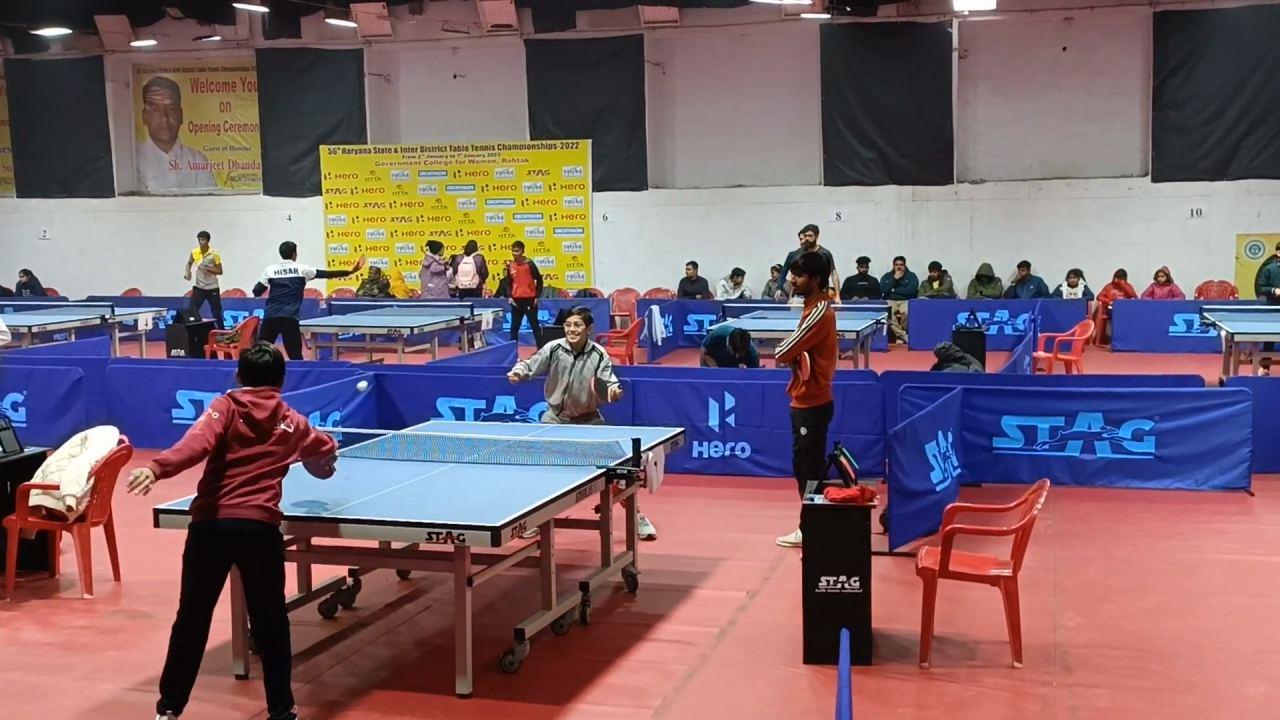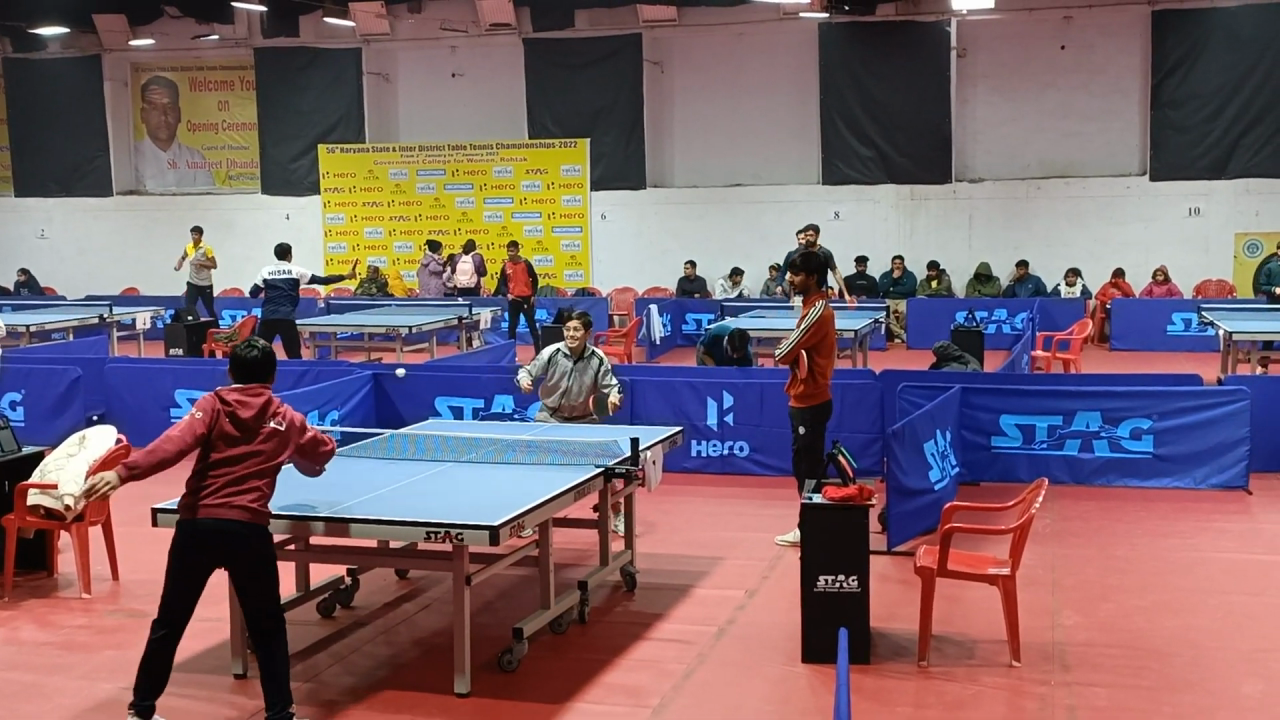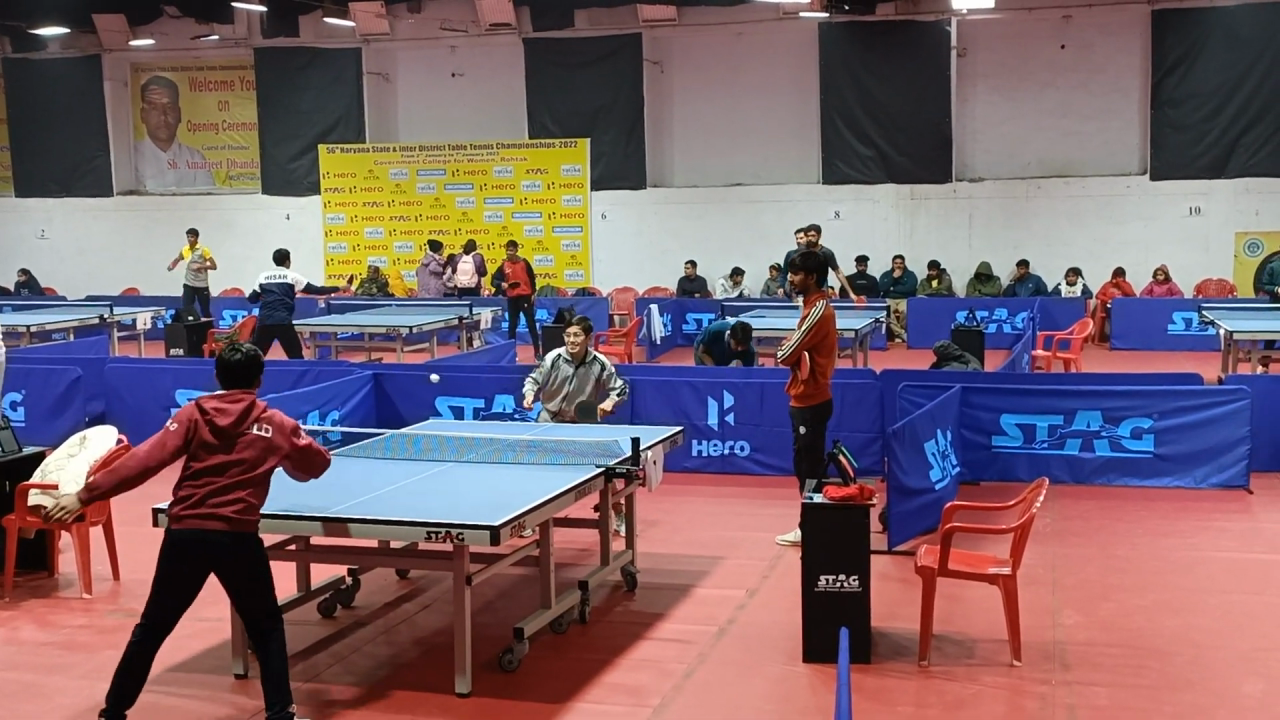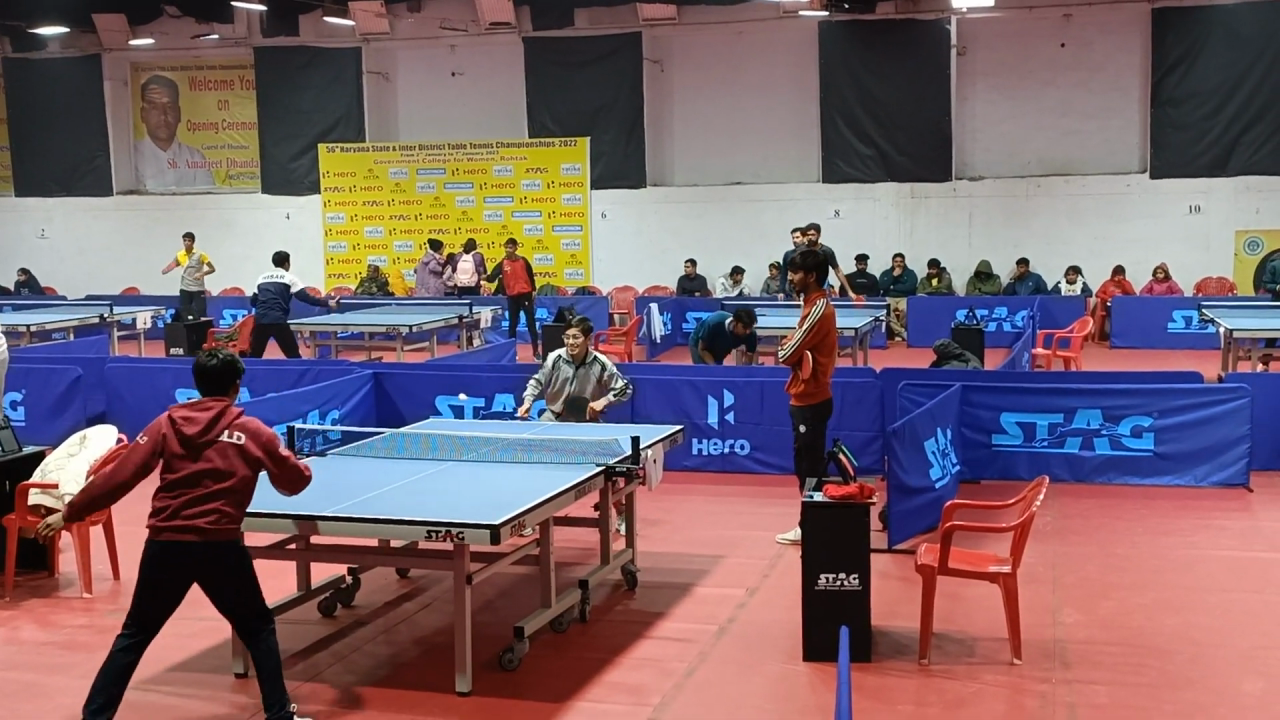
dt=0.1s
person 1, frame 1
left shoulder: (227, 406)
right shoulder: (293, 421)
left elbow: (198, 442)
right elbow: (325, 454)
left wrist: (154, 469)
left hip: (211, 525)
right hip: (261, 528)
left knee: (190, 620)
right knee: (271, 626)
person 1, frame 2
left shoulder: (213, 406)
right shoulder: (286, 419)
left elbow: (175, 442)
right elbow: (323, 450)
left wrist: (122, 472)
left hip: (198, 524)
right hip: (249, 529)
left knee: (169, 620)
right knee: (268, 624)
person 1, frame 3
left shoulder: (192, 415)
right shoulder: (274, 424)
left elbow: (144, 460)
right elbow: (316, 462)
left wrist: (87, 495)
right wrist: (286, 458)
left hip: (185, 535)
right hip: (238, 538)
left knee: (151, 627)
right knee: (266, 628)
person 1, frame 4
left shoulder: (168, 424)
right shoulder: (251, 431)
left elbow: (120, 474)
right elbow: (296, 480)
left wrist: (70, 512)
right wrist: (266, 466)
left hip: (165, 544)
right hip: (219, 546)
left knee: (134, 635)
right knee: (257, 628)
person 2, frame 1
left shoulder: (818, 313)
right shoulder: (816, 308)
left elbow: (783, 353)
right elbow: (800, 349)
left wrist: (786, 349)
right wrist: (795, 353)
left hip: (812, 403)
right hip: (807, 400)
left knee: (811, 469)
right knee: (803, 467)
left ankle: (813, 530)
right ankle: (810, 527)
person 2, frame 2
left shoulder: (817, 311)
right shoulder: (815, 307)
left elbow: (783, 355)
right elbow: (796, 349)
left wrist: (786, 350)
right wrist: (792, 352)
left hip: (810, 401)
right hip: (805, 399)
left knee: (810, 468)
right knee: (803, 467)
person 2, frame 3
left shoulder: (817, 311)
right shoulder: (815, 307)
left elbow: (785, 355)
right elbow: (797, 348)
left wrist: (787, 349)
right wrist: (791, 349)
left hip: (810, 401)
right hip: (806, 398)
left knee: (810, 468)
right knee: (804, 466)
person 2, frame 4
left shoulder: (818, 310)
right shoulder: (815, 305)
left elbow: (786, 355)
right elbow: (795, 347)
left wrist: (787, 348)
right wrist: (791, 347)
left hip: (810, 400)
right hip: (806, 397)
left knee: (810, 467)
right knee: (805, 465)
person 3, frame 1
left shoulder: (599, 355)
right shoulder: (554, 349)
left elbow: (612, 382)
right elbow: (529, 365)
left wrist: (614, 390)
right wrist: (518, 371)
left hip: (589, 420)
right hip: (556, 417)
left ankle: (636, 518)
person 3, frame 2
left shoulder: (597, 358)
right shoulder: (552, 352)
left elbow: (612, 386)
right elbow: (527, 370)
left wrist: (614, 396)
right wrist: (524, 380)
left hip: (583, 419)
right hip: (550, 417)
left ankle: (618, 516)
person 3, frame 3
left shoulder: (600, 363)
right shoulder: (554, 358)
left elbow: (622, 388)
right elbow: (534, 379)
left wrist: (610, 401)
right wrist: (529, 394)
right hip: (551, 419)
left ankle: (620, 517)
person 3, frame 4
left shoulder: (600, 364)
right shoulder: (555, 358)
left elbow: (625, 388)
right elbow: (537, 381)
left wrist: (603, 401)
right wrist: (528, 401)
left hip: (587, 422)
right hip: (555, 419)
left knee: (607, 470)
right knee: (535, 467)
left ankle: (622, 516)
right ankle: (530, 516)
